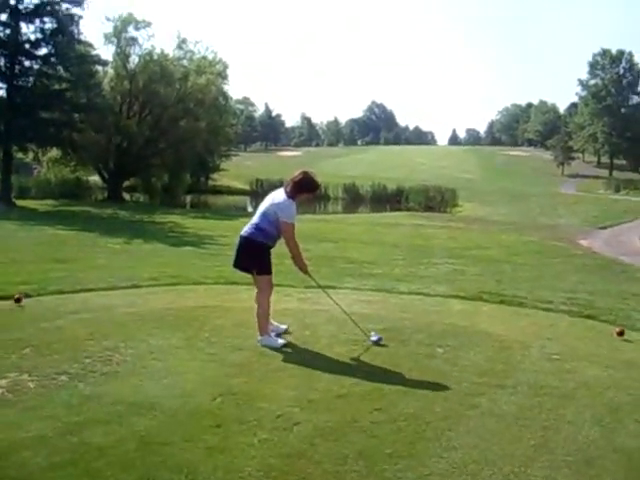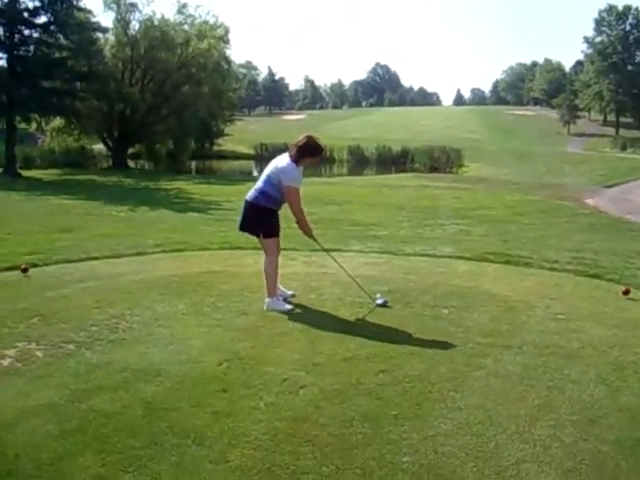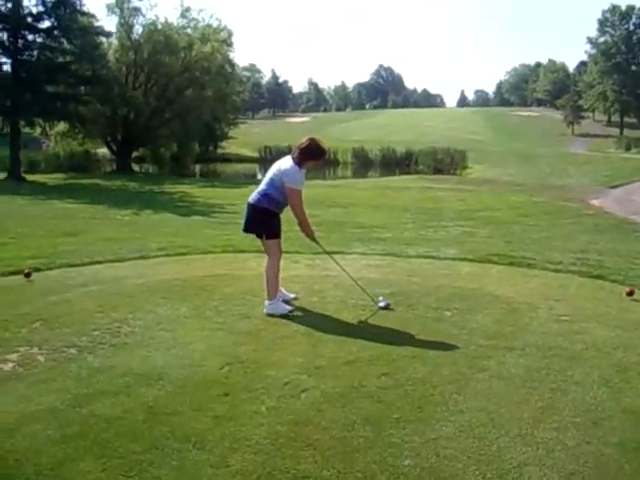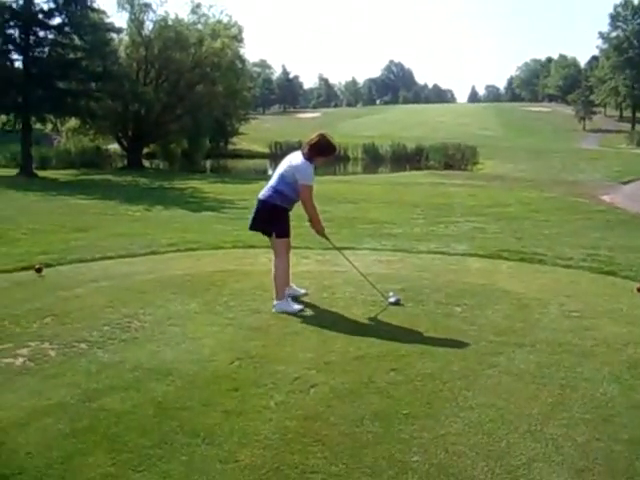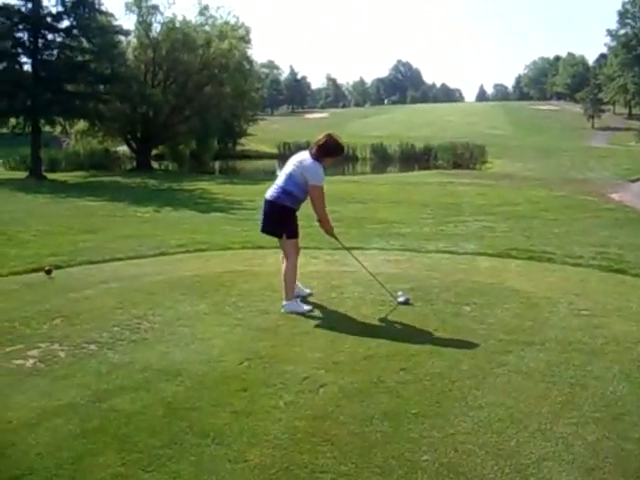
dt=0.2s
person 1, frame 1
left shoulder: (283, 195)
right shoulder: (286, 205)
left elbow: (288, 236)
right elbow: (290, 239)
left wrist: (296, 257)
right wrist: (300, 262)
left hip: (257, 242)
right hip: (255, 244)
left knee: (266, 287)
right knee: (264, 290)
left ankle: (267, 323)
right ankle: (264, 335)
person 1, frame 2
left shoulder: (291, 162)
right shoulder: (289, 169)
left elbow: (294, 199)
right elbow: (293, 202)
left wrist: (301, 222)
right wrist: (305, 225)
left hip: (266, 207)
right hip: (260, 208)
left knee: (273, 251)
right knee: (272, 253)
left ankle: (274, 289)
right ankle: (272, 299)
person 1, frame 3
left shoulder: (293, 164)
right shoulder: (292, 171)
left elbow: (296, 202)
right elbow: (296, 205)
left wrist: (303, 223)
right wrist: (307, 228)
left hip: (267, 210)
right hip: (263, 210)
left knee: (276, 253)
right knee: (273, 255)
left ankle: (276, 291)
right ankle: (272, 302)
person 1, frame 4
left shoulder: (298, 157)
right shoulder: (304, 168)
left elbow: (305, 199)
right elbow: (307, 201)
left wrist: (313, 220)
right wrist: (318, 224)
left hip: (271, 205)
right hip: (273, 208)
left knee: (284, 249)
right knee: (281, 254)
left ankle: (286, 287)
right ankle: (280, 301)
person 1, frame 5
left shoulder: (304, 156)
right shoulder: (313, 168)
left elbow: (315, 198)
right elbow: (318, 202)
left wrist: (322, 220)
right wrist: (327, 225)
left hip: (276, 203)
right hip: (282, 208)
left knee: (290, 250)
right knee: (292, 254)
left ankle: (292, 287)
right ankle: (289, 301)
